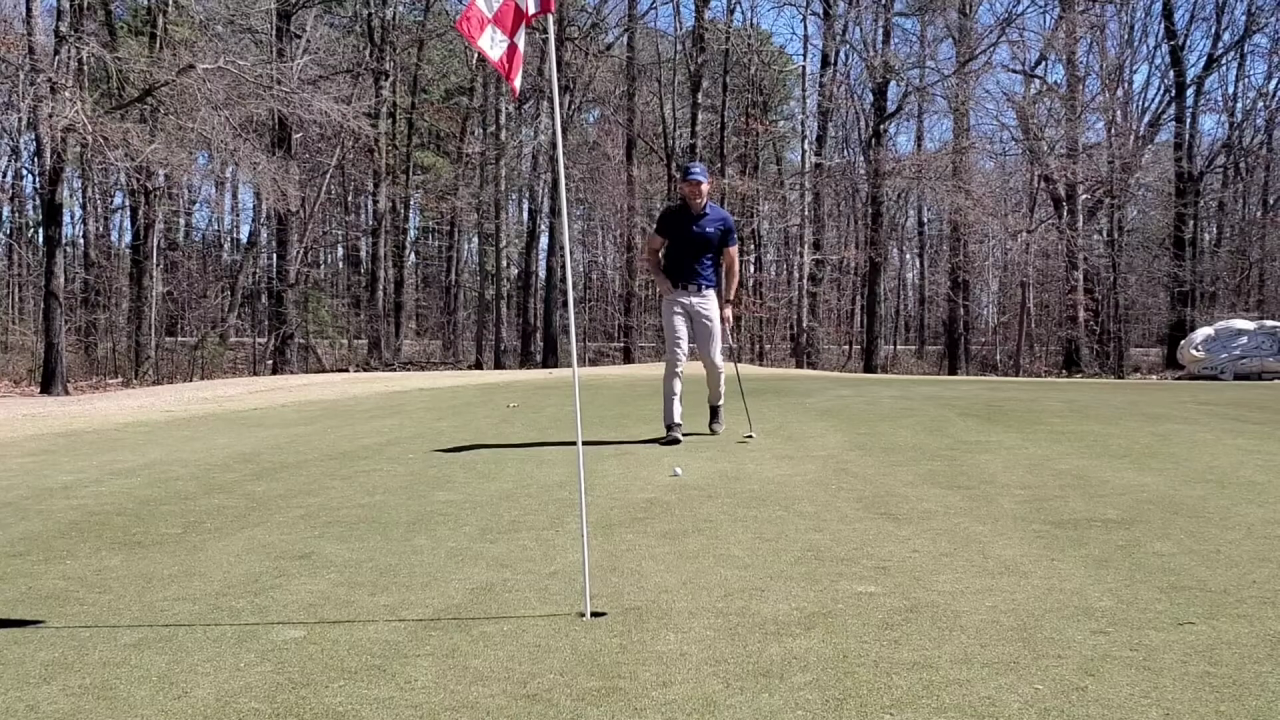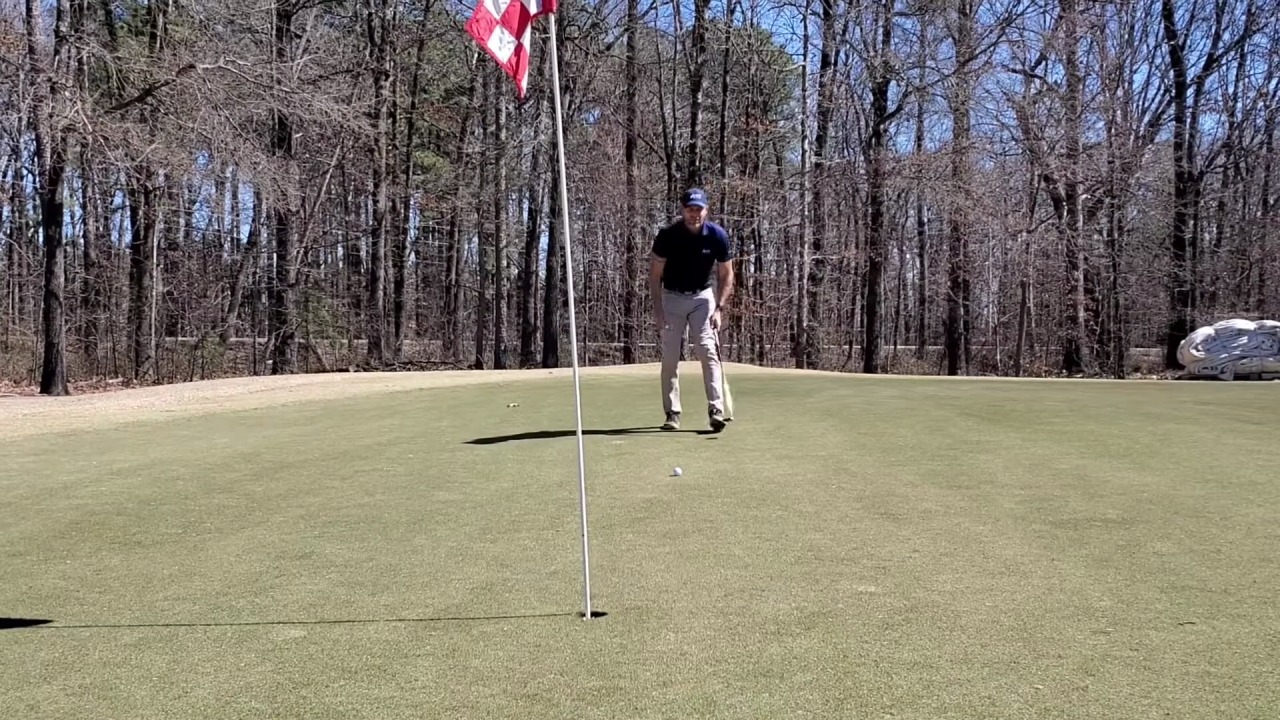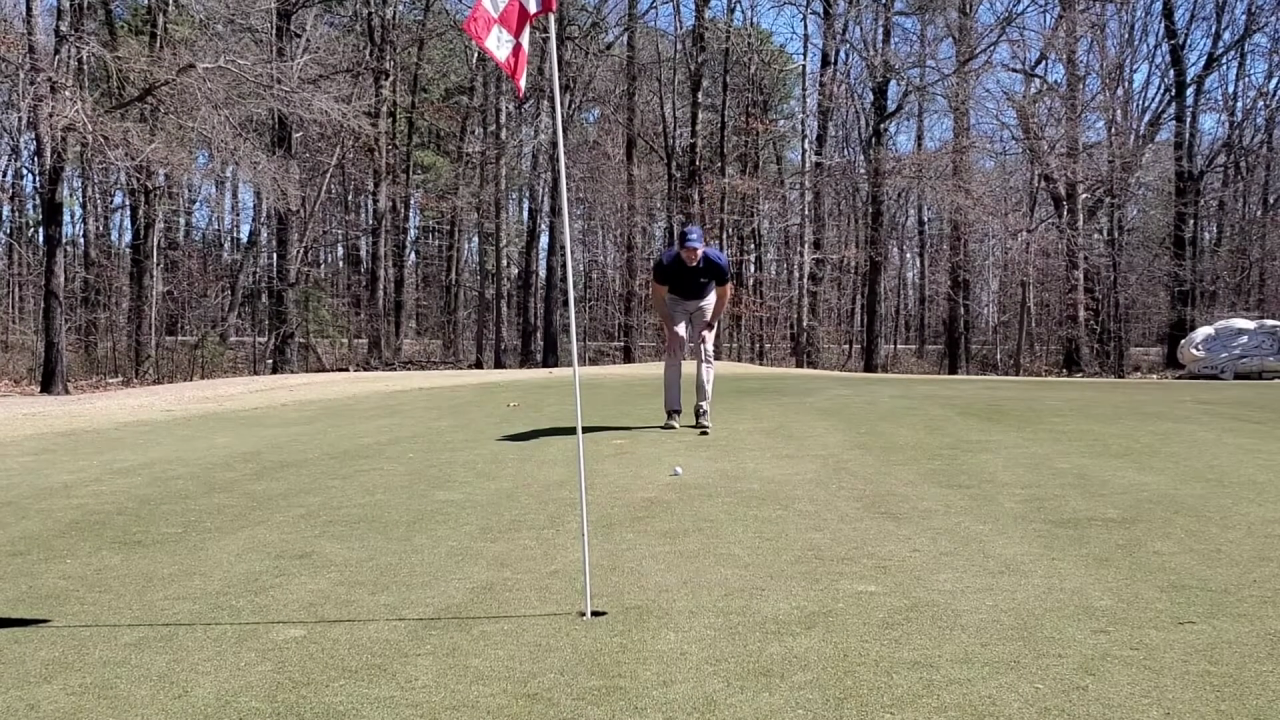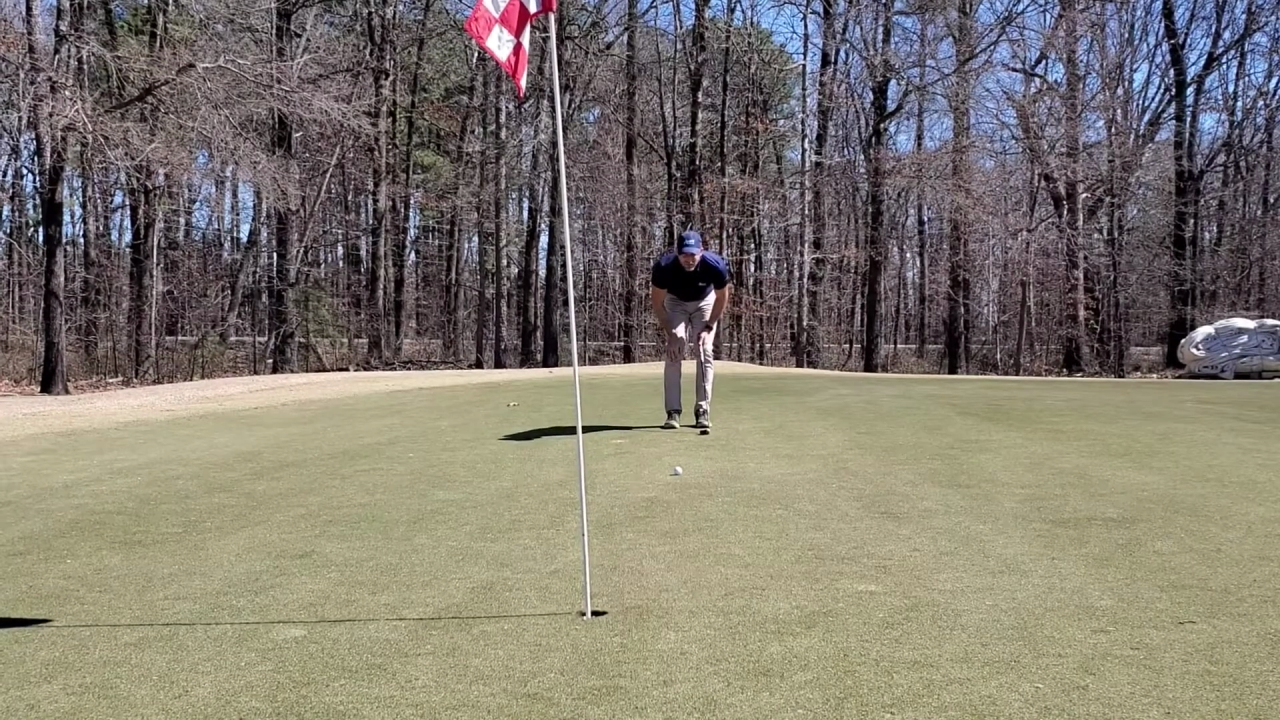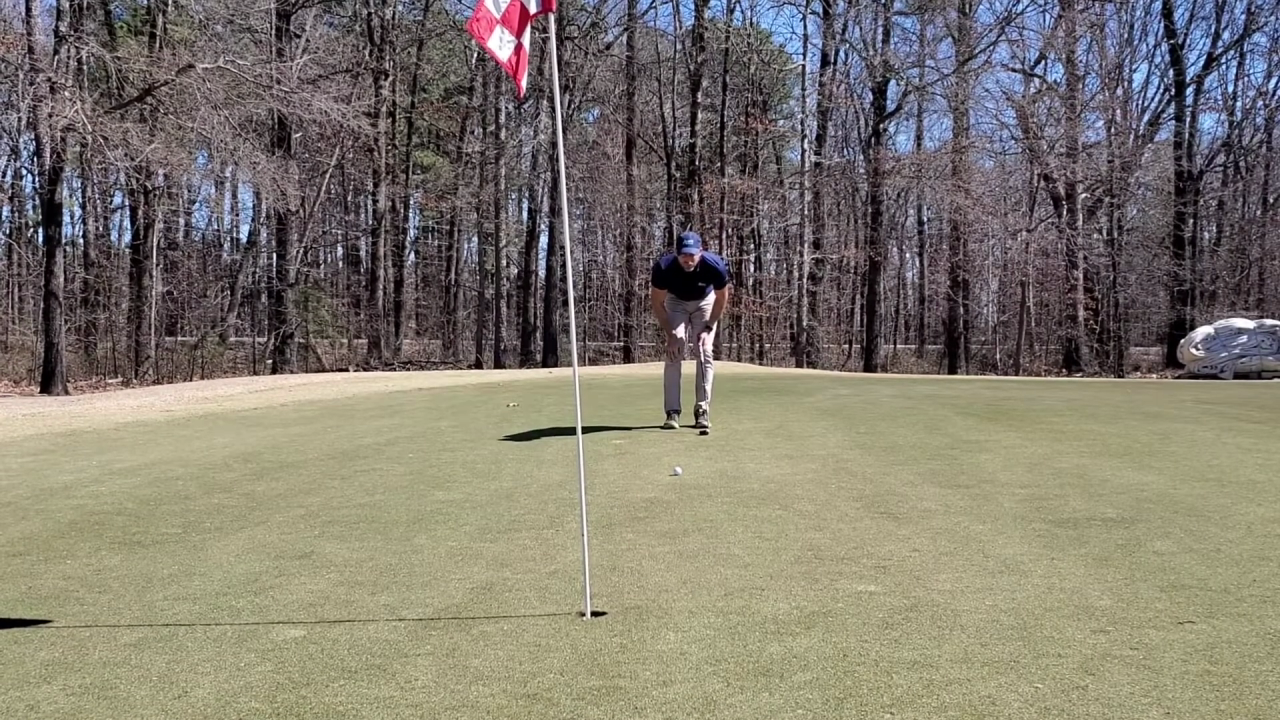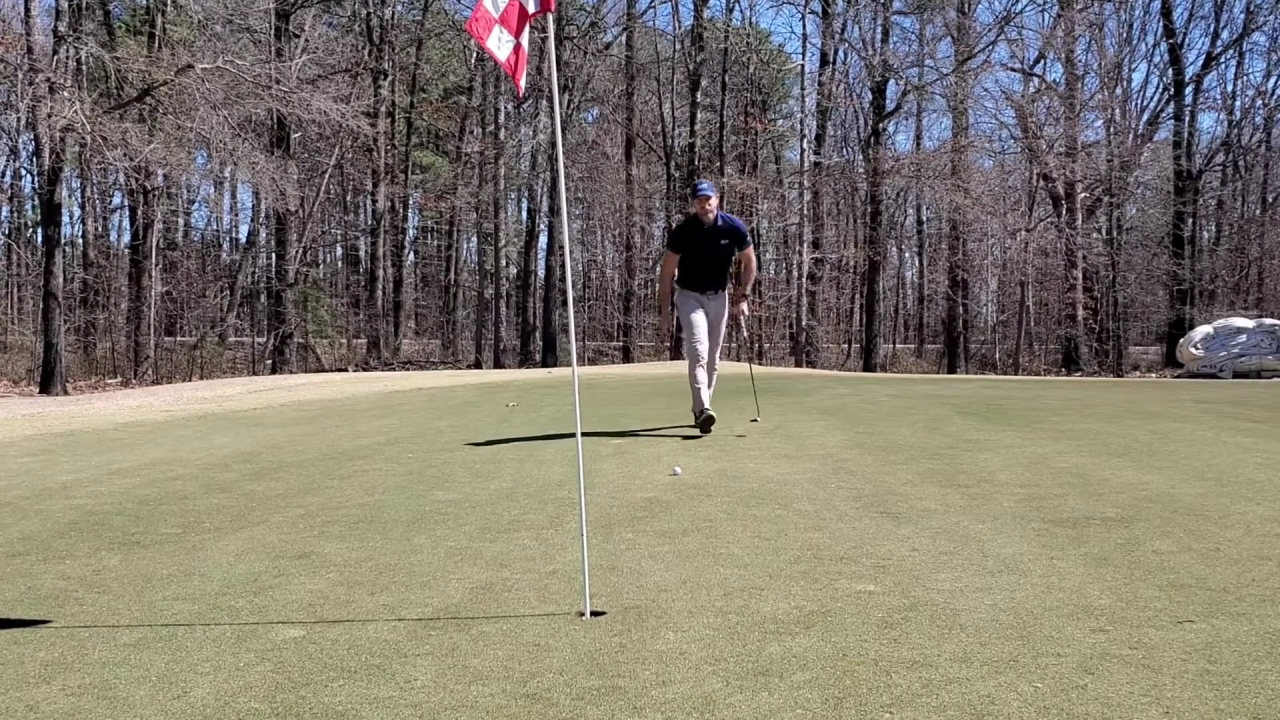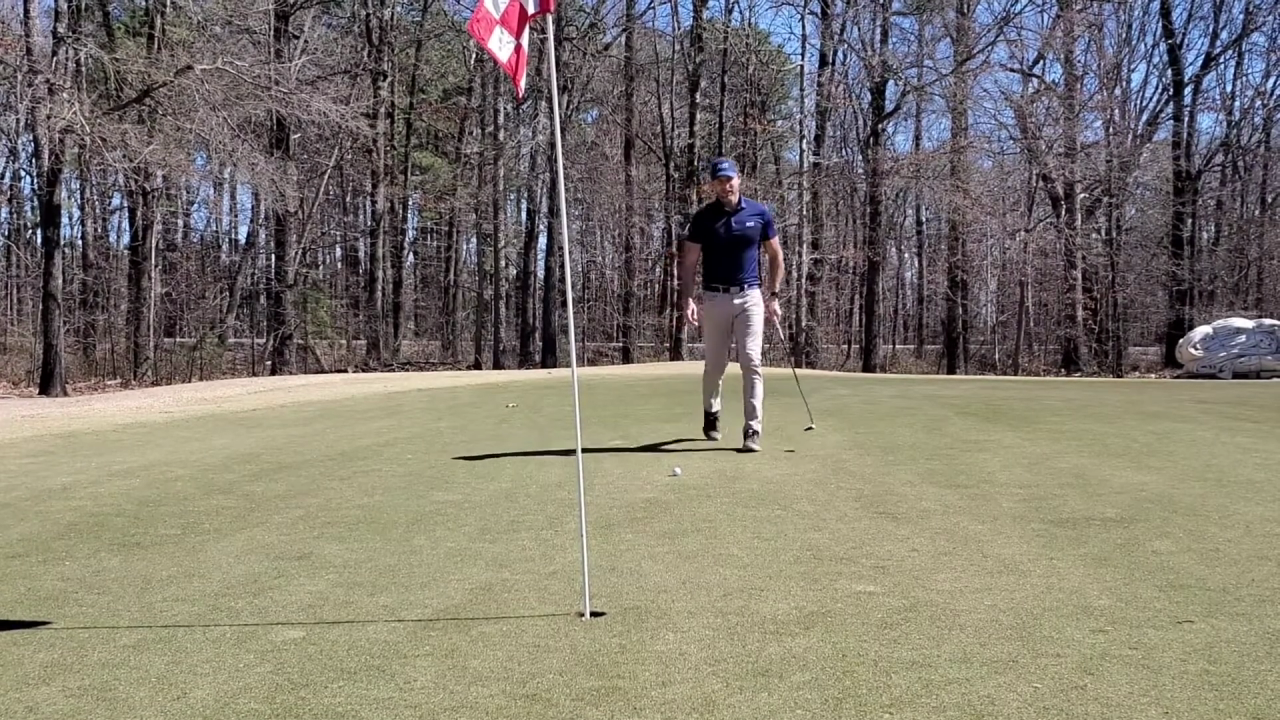
dt=0.7s
person 1, frame 1
left shoulder: (723, 219)
right shoulder: (669, 216)
left elbow: (732, 264)
right elbow: (652, 251)
left wrist: (728, 302)
right wrist: (660, 277)
left hip: (708, 296)
right hip: (675, 297)
left knee: (714, 360)
right knee: (675, 359)
left ankle: (715, 406)
right ankle: (673, 425)
person 1, frame 2
left shoulder: (718, 236)
right shoulder: (667, 235)
left elbow: (726, 275)
right elbow: (655, 274)
left wrist: (719, 308)
right wrist: (657, 311)
left hip: (703, 296)
right hip: (672, 297)
left knee: (708, 350)
right knee: (670, 356)
left ankle: (716, 410)
right ankle: (672, 412)
person 1, frame 3
left shoulder: (717, 262)
right shoulder: (665, 263)
left elbow: (723, 295)
right elbow: (658, 298)
left wrist: (710, 325)
right wrist: (671, 331)
left hip: (705, 301)
right hip: (675, 302)
left knee: (705, 352)
right knee: (673, 352)
left ankle: (703, 410)
right ankle: (673, 411)
person 1, frame 4
left shoulder: (715, 265)
right shoulder: (663, 267)
left elbow: (722, 297)
right elbow: (657, 302)
left wrist: (709, 327)
right wrist: (670, 333)
left hip: (705, 301)
right hip: (675, 302)
left knee: (705, 351)
right knee: (673, 351)
left ankle: (703, 410)
right ankle: (673, 411)
person 1, frame 5
left shoulder: (715, 266)
right shoulder: (663, 268)
left elbow: (721, 298)
right elbow: (657, 303)
left wrist: (708, 328)
right wrist: (670, 334)
left hip: (705, 301)
right hip: (676, 302)
left knee: (705, 351)
right knee: (674, 352)
left ankle: (702, 410)
right ankle: (672, 411)
person 1, frame 6
left shoulder: (734, 226)
right shoulder: (682, 231)
left elbow: (749, 262)
right elbow: (667, 272)
left wrist: (743, 297)
right wrist: (665, 311)
left hip: (719, 298)
right hip: (690, 297)
left knee: (711, 359)
right knee: (698, 352)
left ankle: (700, 408)
right ankle: (704, 412)
person 1, frame 7
left shoulder: (760, 213)
right shoulder: (703, 218)
left elbow: (775, 256)
right elbow: (689, 263)
left wrist: (773, 296)
right wrist: (688, 299)
left hip: (750, 297)
right hip: (715, 299)
left knee: (751, 362)
right knee: (715, 365)
left ankle: (752, 430)
right ankle: (711, 412)
